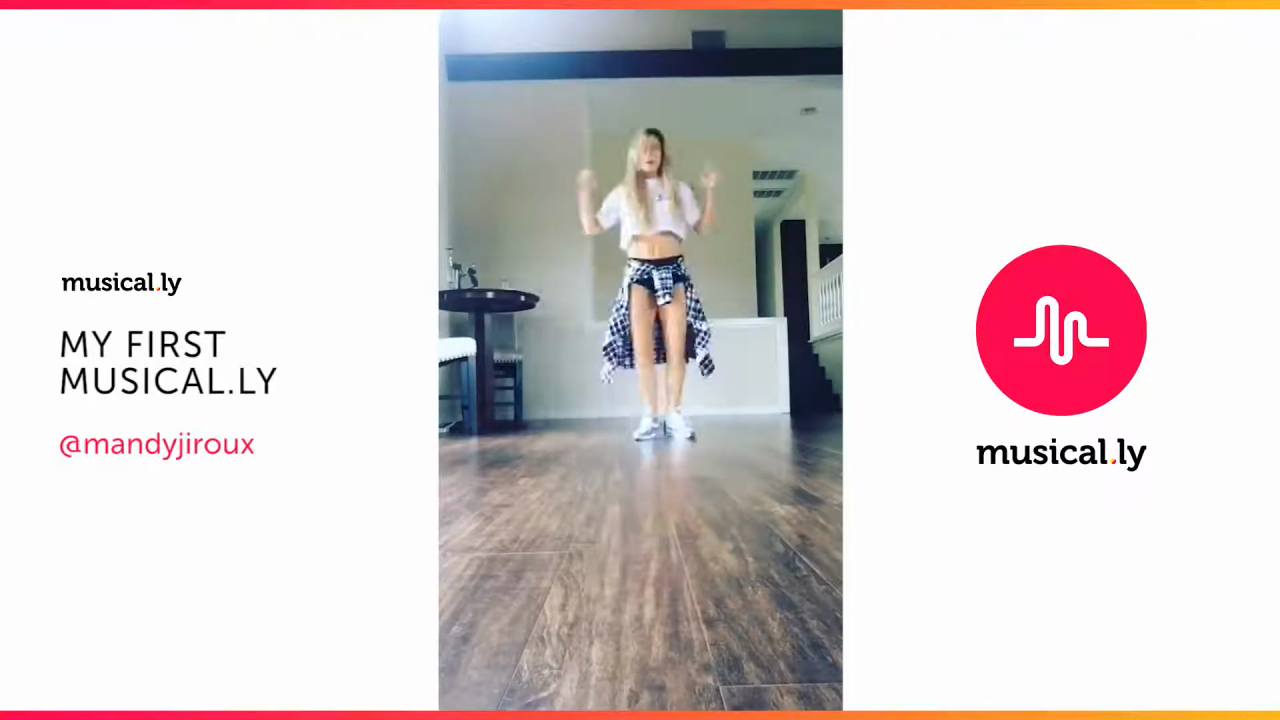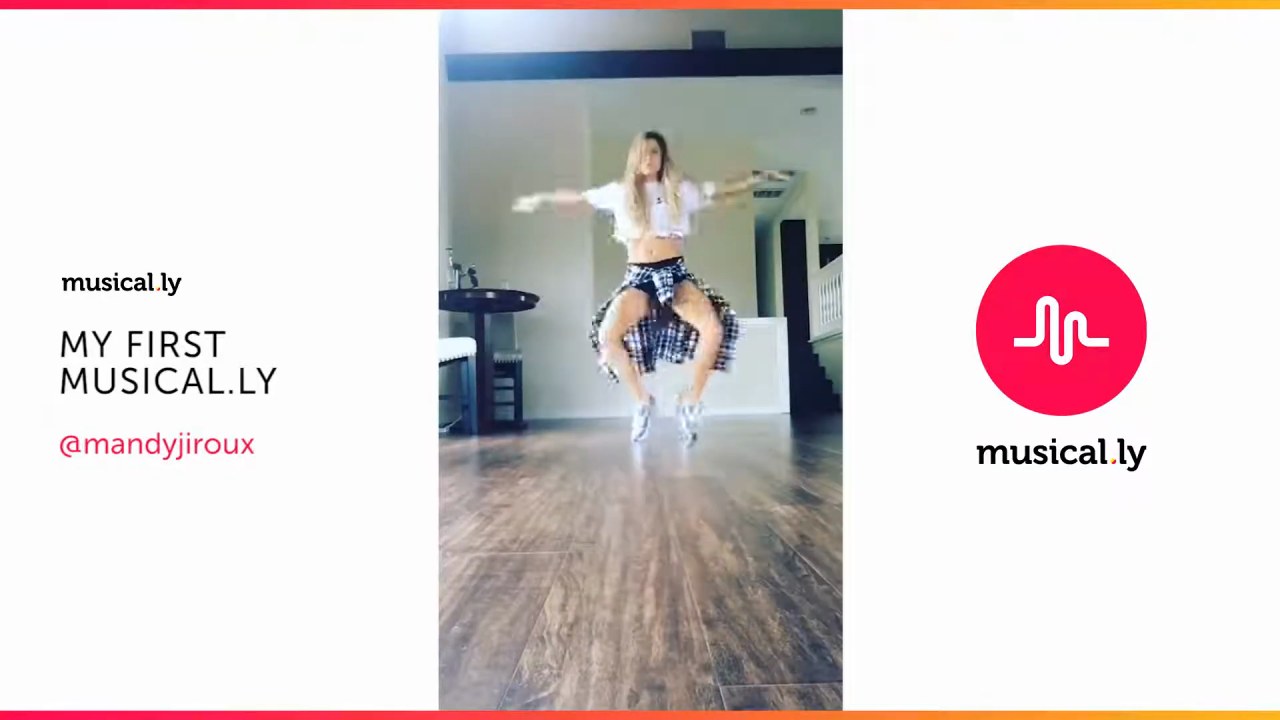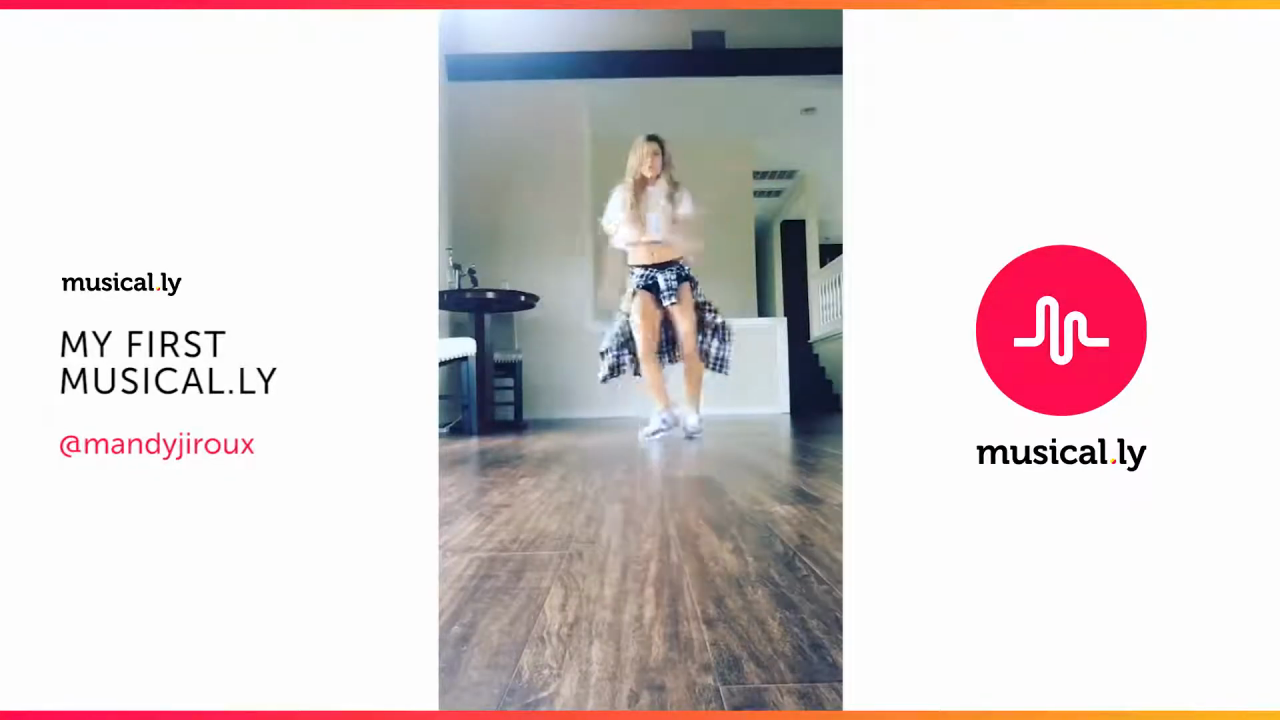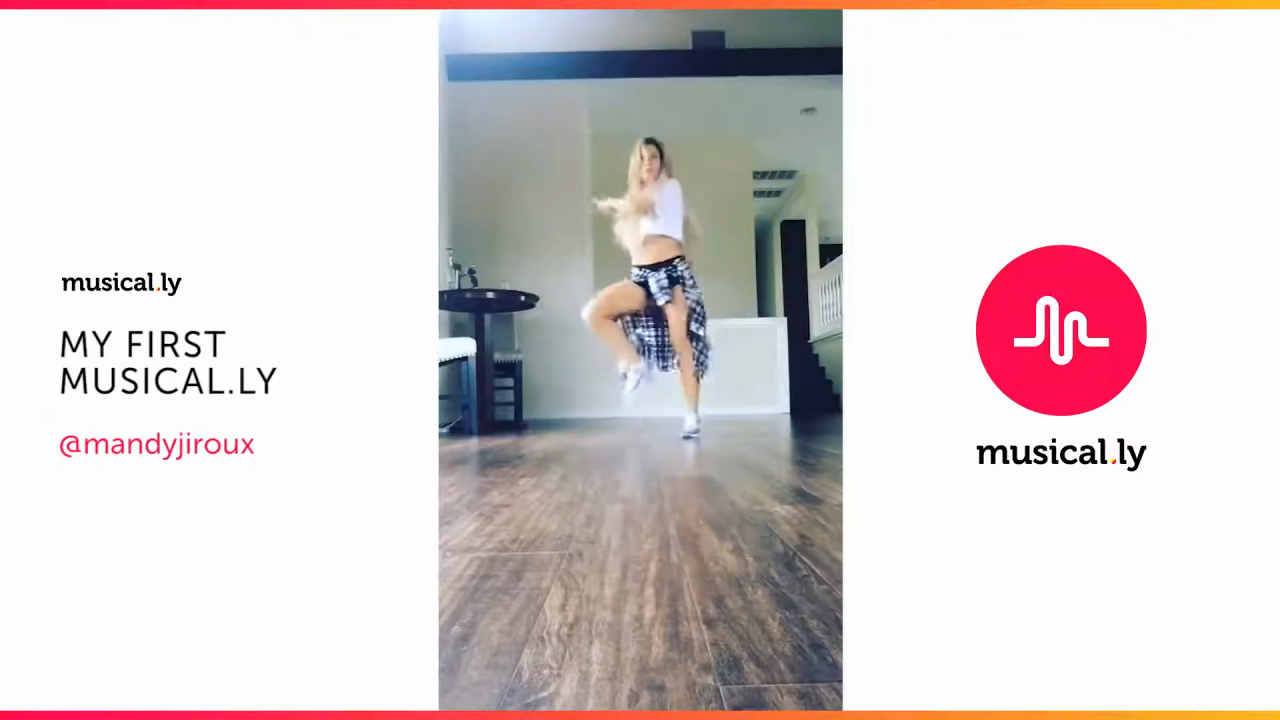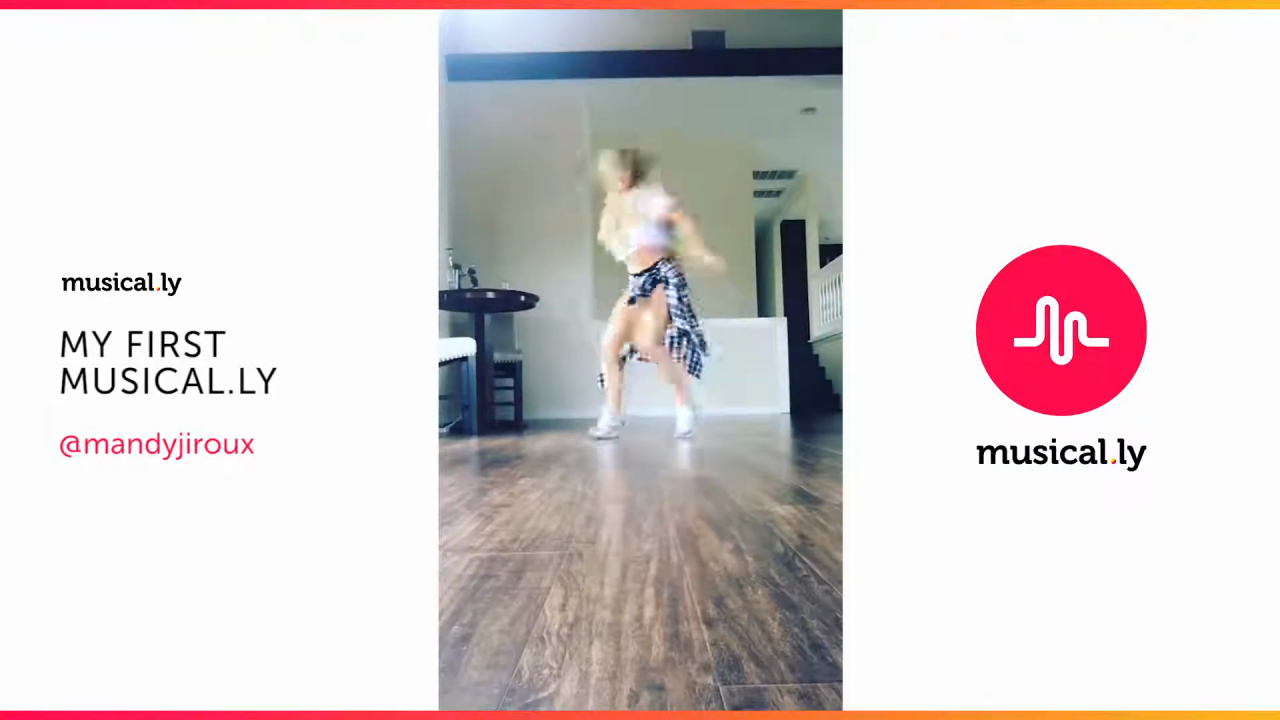
dt=0.2s
person 1, frame 1
left shoulder: (679, 190)
right shoulder: (623, 193)
left elbow: (704, 224)
right elbow: (592, 228)
left wrist: (709, 187)
right wrist: (584, 193)
left hip: (676, 271)
right hip: (640, 273)
left knee: (675, 344)
right knee: (641, 345)
left ankle: (675, 415)
right ankle: (651, 416)
person 1, frame 2
left shoulder: (679, 189)
right shoulder: (620, 191)
left elbow: (721, 192)
right elbow: (580, 197)
left wrist: (756, 179)
right wrist: (542, 199)
left hip: (674, 272)
right hip: (637, 275)
left knee: (714, 329)
right knee: (607, 335)
left ankle: (691, 400)
right ankle: (641, 400)
person 1, frame 3
left shoulder: (677, 193)
right shoulder: (623, 194)
left elbow: (687, 226)
right elbow: (612, 231)
left hip: (675, 272)
right hip: (641, 277)
left knee: (688, 344)
right knee: (645, 344)
left ankle: (693, 415)
right ankle: (665, 413)
person 1, frame 4
left shoulder: (671, 187)
right shoulder: (635, 197)
left elbow: (644, 205)
left wrist: (611, 203)
left hip: (673, 270)
right hip: (640, 275)
left knee: (681, 344)
right knee: (593, 312)
left ankle: (693, 416)
right ankle: (635, 364)
person 1, frame 5
left shoulder: (648, 194)
right shoulder: (619, 208)
left elbow: (677, 216)
left wrist: (699, 250)
left hip: (662, 275)
right hip: (638, 281)
left knee: (648, 343)
right knee: (610, 345)
left ankle: (684, 405)
right ankle: (612, 416)
